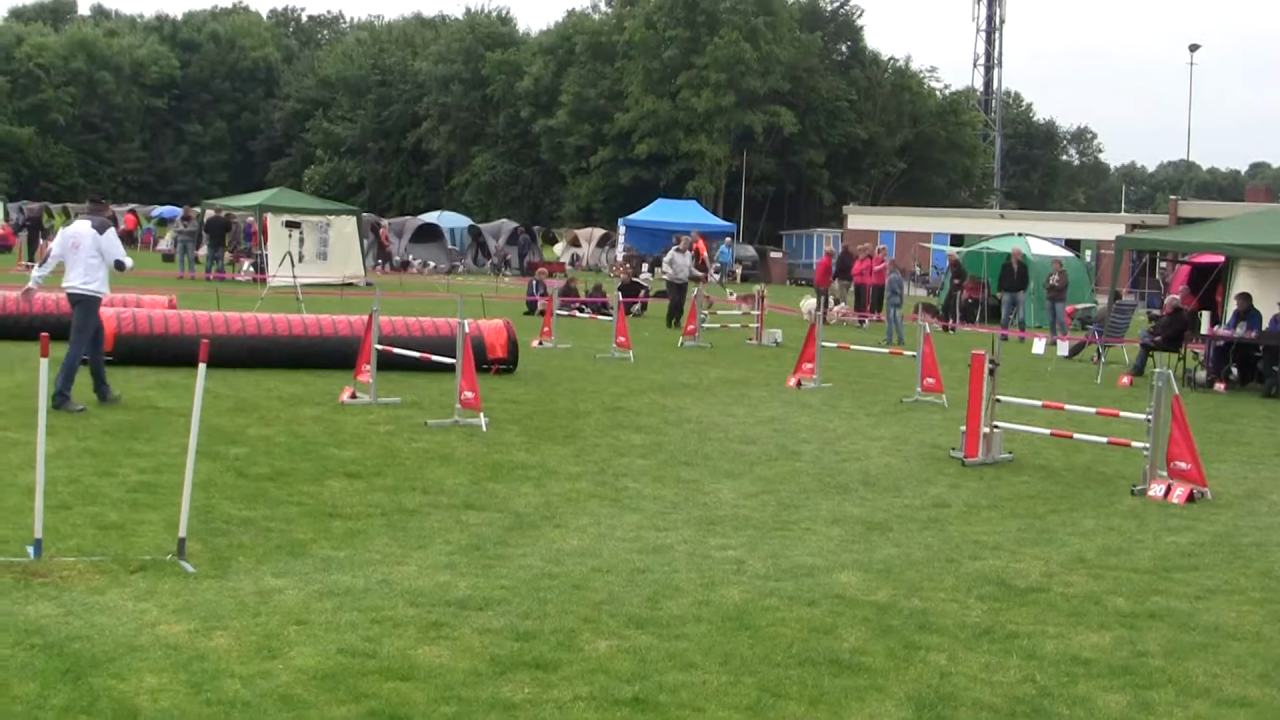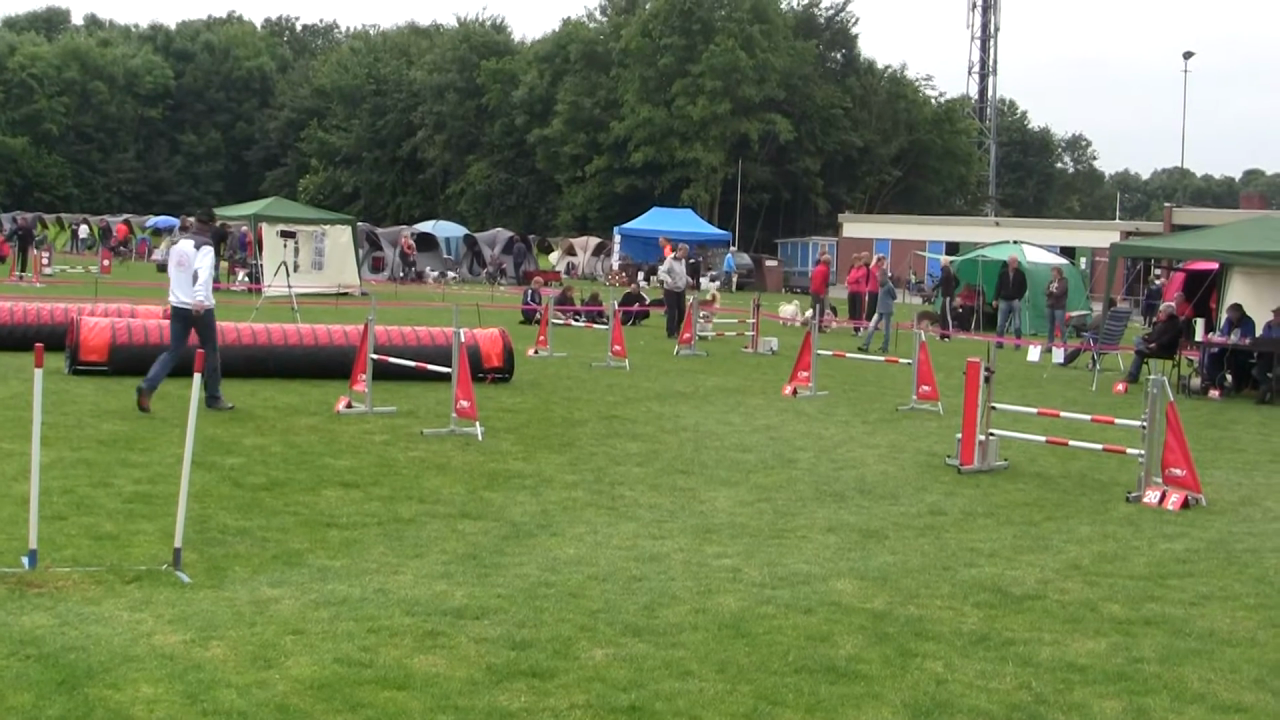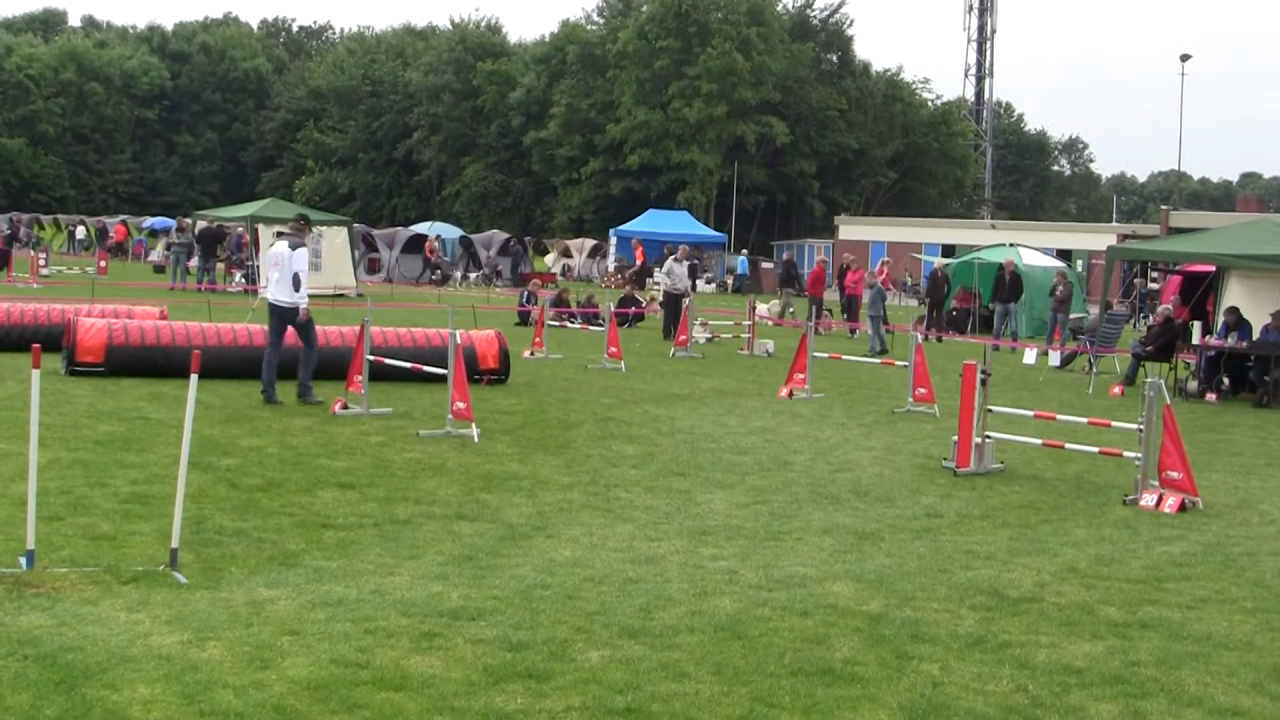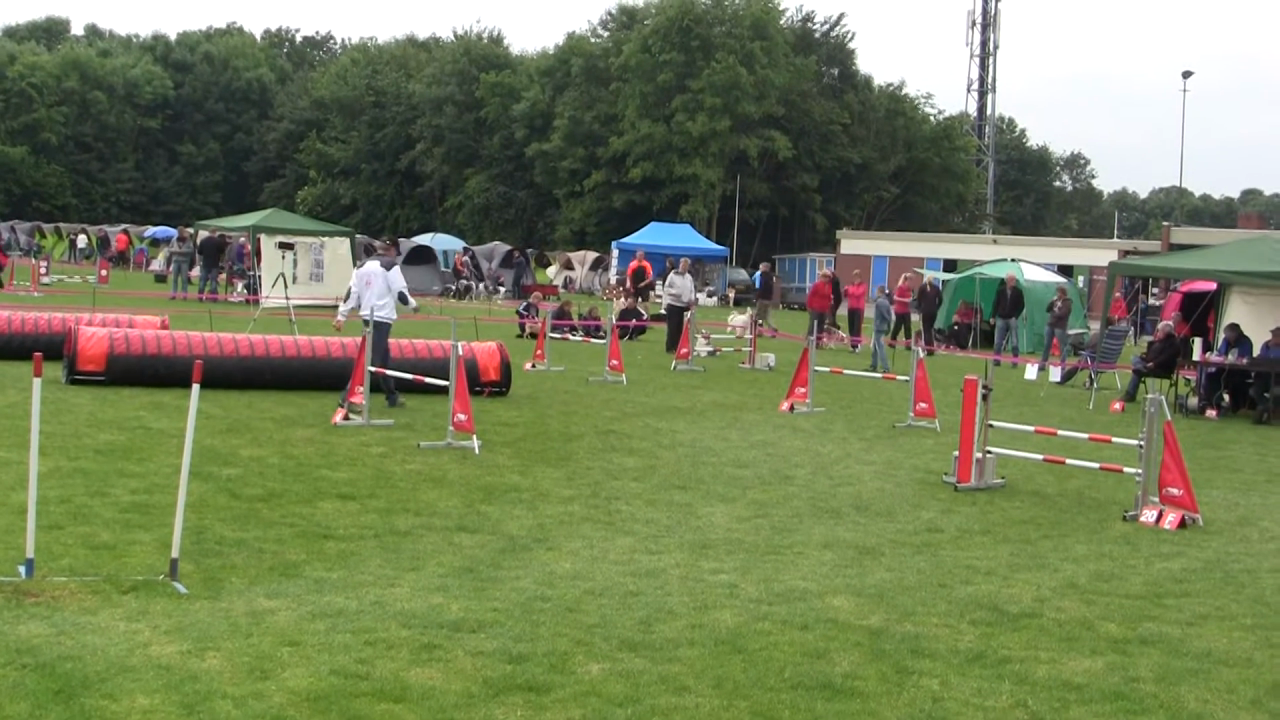
dt=0.7s
person 1, frame 1
left shoulder: (70, 227)
right shoulder: (104, 227)
left elbow: (52, 255)
right elbow: (118, 262)
left wrist: (34, 282)
right wrist: (128, 263)
left hip: (72, 291)
right hip: (89, 293)
left knee: (97, 339)
right knee: (78, 345)
left ankle: (103, 391)
right ankle: (61, 396)
person 1, frame 2
left shoulder: (177, 244)
right shoulder: (205, 245)
right elbow: (201, 272)
right wrist: (201, 298)
left hip: (177, 306)
right hip: (198, 306)
left knee: (173, 351)
right knee: (210, 352)
left ankle: (147, 386)
right ankle: (213, 398)
person 1, frame 3
left shoulder: (274, 245)
right shoulder: (299, 246)
right elbow: (298, 276)
right wrist: (304, 304)
left hip: (274, 302)
right hip: (293, 304)
left knee: (273, 346)
right knee: (310, 344)
left ankle: (268, 392)
right ankle: (304, 392)
person 1, frame 4
left shoulder: (363, 266)
right shoulder: (390, 265)
left elbow: (352, 292)
right elbow: (400, 291)
left wrist: (341, 315)
right wrist: (412, 305)
left hip: (367, 317)
right hip: (382, 318)
left knee: (383, 357)
right knee: (374, 361)
left ankle: (392, 397)
right ankle: (348, 397)
